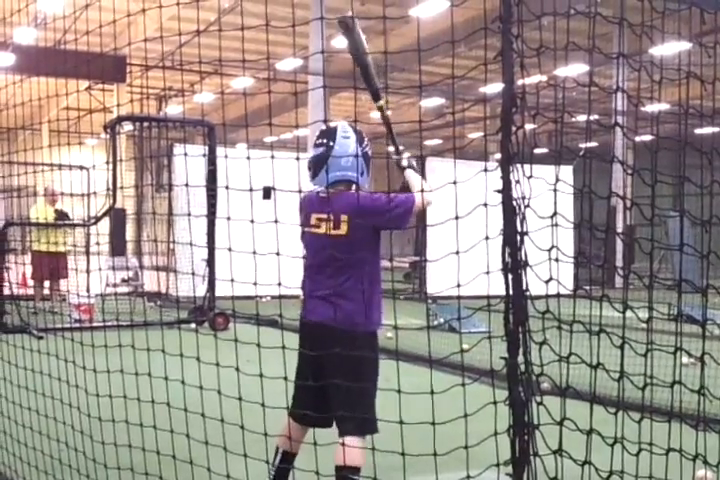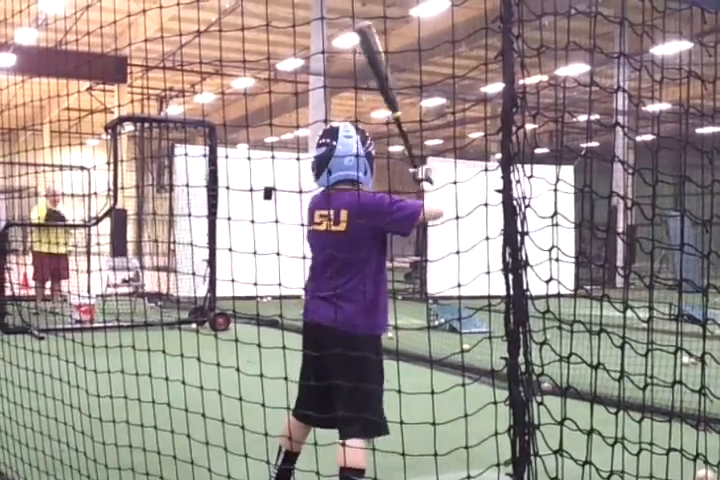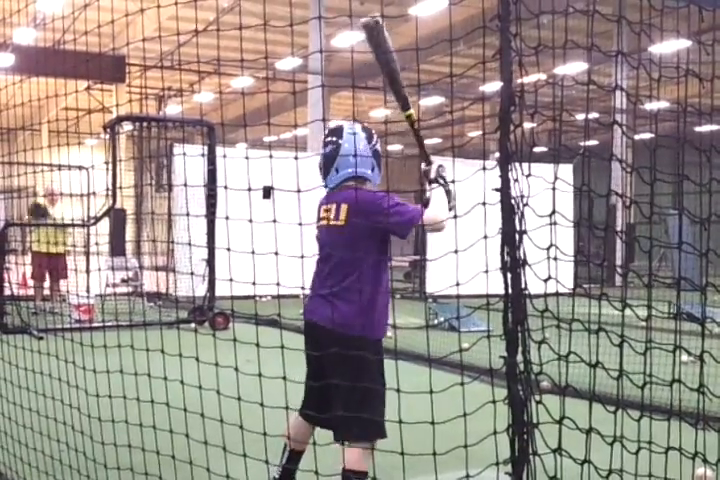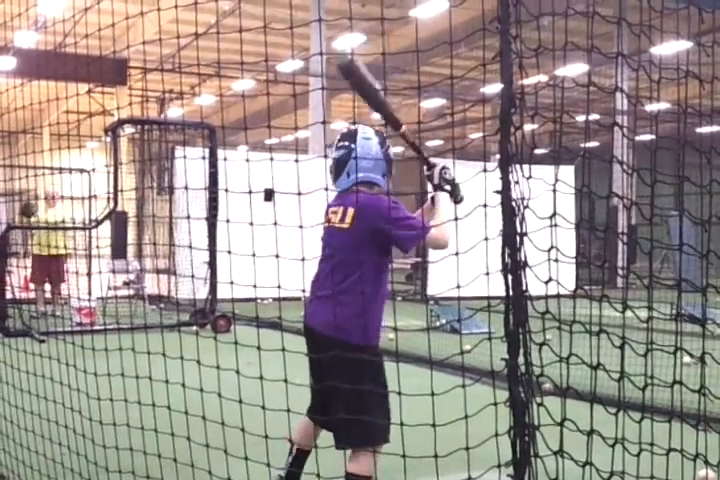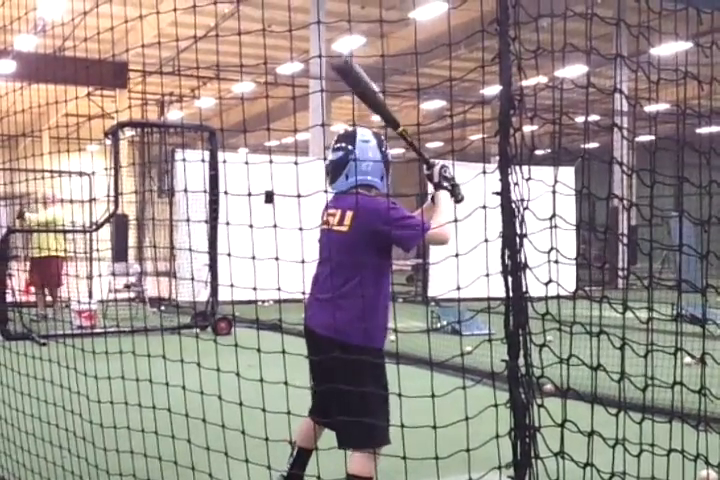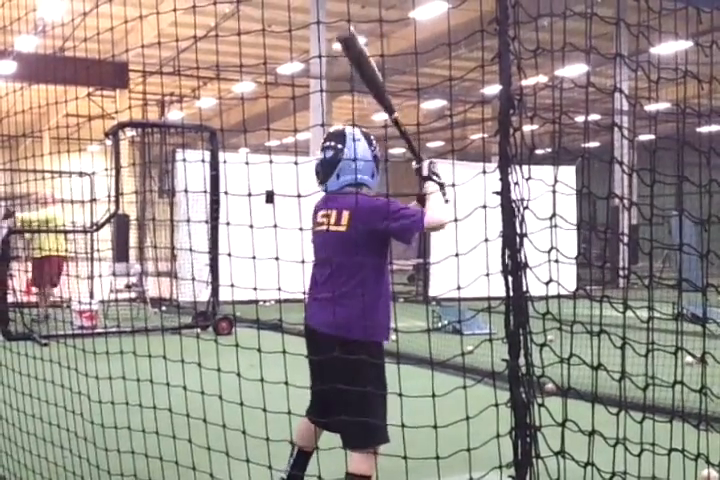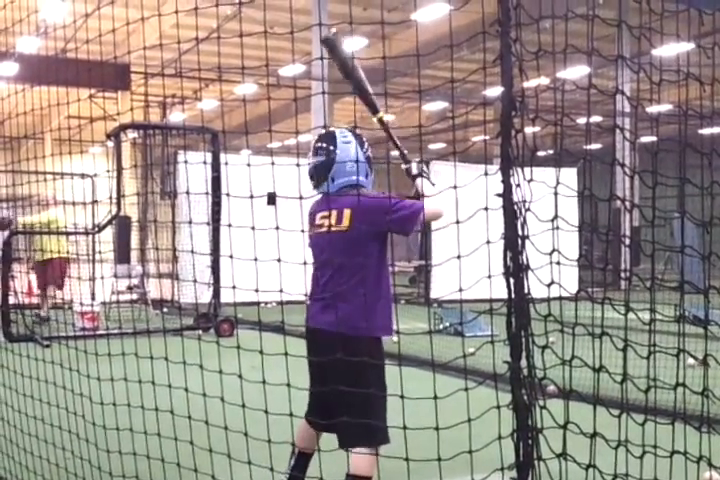
dt=0.2s
person 1, frame 1
left shoulder: (308, 204)
right shoulder: (366, 206)
right elbow: (423, 199)
left wrist: (388, 198)
right wrist: (409, 169)
left hip: (313, 323)
right hip: (352, 329)
left knee: (302, 410)
right knee: (353, 424)
person 1, frame 2
left shoulder: (316, 205)
right shoulder: (369, 205)
right elbow: (434, 210)
left wrist: (395, 210)
left hip: (316, 323)
right hip: (355, 330)
left knee: (305, 409)
right knee: (358, 425)
person 1, frame 3
left shoulder: (328, 202)
right shoulder: (370, 202)
right elbow: (437, 220)
left wrist: (421, 199)
left hip: (318, 321)
right hip: (354, 329)
left knee: (312, 408)
right knee: (361, 427)
person 1, frame 4
left shoulder: (338, 205)
right shoulder: (377, 207)
left elbow: (406, 225)
right elbow: (439, 238)
left wrist: (435, 198)
right wrist: (443, 191)
left hip: (319, 323)
right hip: (351, 332)
left knee: (321, 408)
right knee: (368, 432)
person 1, frame 5
left shoulder: (334, 207)
right shoulder: (376, 209)
left elbow: (404, 225)
right elbow: (440, 234)
left wrist: (436, 198)
right wrist: (444, 189)
left hip: (319, 326)
right hip: (354, 335)
left knee: (323, 409)
right knee: (369, 433)
person 1, frame 6
left shoulder: (323, 208)
right shoulder: (372, 208)
right elbow: (436, 220)
left wrist: (422, 195)
right wrist: (431, 182)
left hip: (319, 327)
right hip: (355, 333)
left knee: (320, 410)
right knee: (367, 432)
person 1, frame 7
left shoulder: (319, 211)
right shoulder: (370, 206)
right elbow: (435, 210)
left wrist: (409, 196)
right wrist: (420, 179)
left hip: (320, 328)
right hip: (356, 333)
left knee: (319, 412)
right knee: (366, 432)
person 2, frame 1
left shoulder: (61, 209)
right shoulder: (37, 207)
right elbow: (36, 224)
left wrist: (65, 221)
right wrist: (52, 221)
left hip: (58, 249)
right hip: (41, 249)
left knee: (56, 278)
right knee: (39, 278)
right ankle: (37, 305)
person 2, frame 2
left shoulder: (63, 210)
right shoulder: (39, 208)
right elbow: (34, 224)
left wrist: (63, 221)
right wrist: (46, 220)
left hip: (59, 250)
right hip: (42, 249)
left knee: (57, 279)
right knee: (40, 278)
left ankle: (55, 305)
right ankle: (39, 305)
person 2, frame 3
right shoulder: (38, 207)
right elbow: (30, 222)
left wrist: (48, 214)
right wrist: (33, 216)
left hip: (57, 249)
right hip: (40, 248)
left knee: (55, 279)
right knee: (38, 277)
left ankle: (55, 306)
right ankle: (37, 305)
person 2, frame 4
left shoulder: (60, 211)
right shoulder: (40, 211)
left elbow: (53, 220)
left wrist: (37, 214)
left hip: (56, 252)
right hip: (39, 252)
left knee: (56, 282)
right knee: (38, 281)
left ankle: (56, 309)
right ankle: (40, 309)
person 2, frame 5
left shoulder: (56, 213)
right shoulder: (40, 214)
left elbow: (40, 219)
right elbow: (30, 228)
left wrist: (25, 215)
right wrist: (25, 219)
left hip: (53, 254)
right hip: (37, 254)
left knee: (52, 284)
right knee: (38, 285)
right ankle: (41, 312)
person 2, frame 6
left shoulder: (54, 212)
right shoulder: (41, 215)
left elbow: (35, 217)
right elbow: (32, 234)
left wrist: (18, 216)
left hip: (54, 254)
right hip: (38, 254)
left knee: (47, 283)
right knee: (39, 285)
left ankle: (43, 311)
right ankle: (43, 313)
person 2, frame 7
left shoulder: (56, 214)
right shoulder: (43, 218)
left elbow: (35, 220)
right elbow: (36, 240)
left wrist: (20, 221)
right wrist: (33, 259)
left hip: (56, 257)
right hip: (41, 257)
left knee: (51, 284)
right knee: (42, 287)
left ankle: (44, 313)
right ankle: (44, 314)
